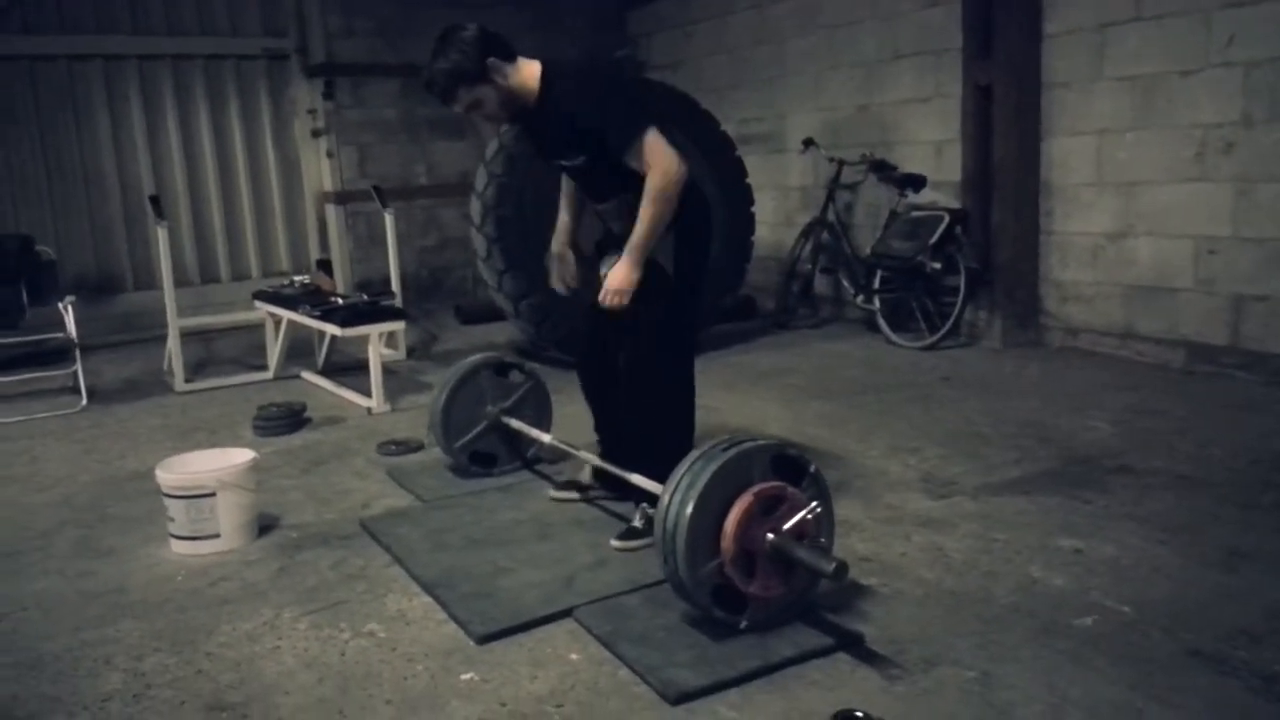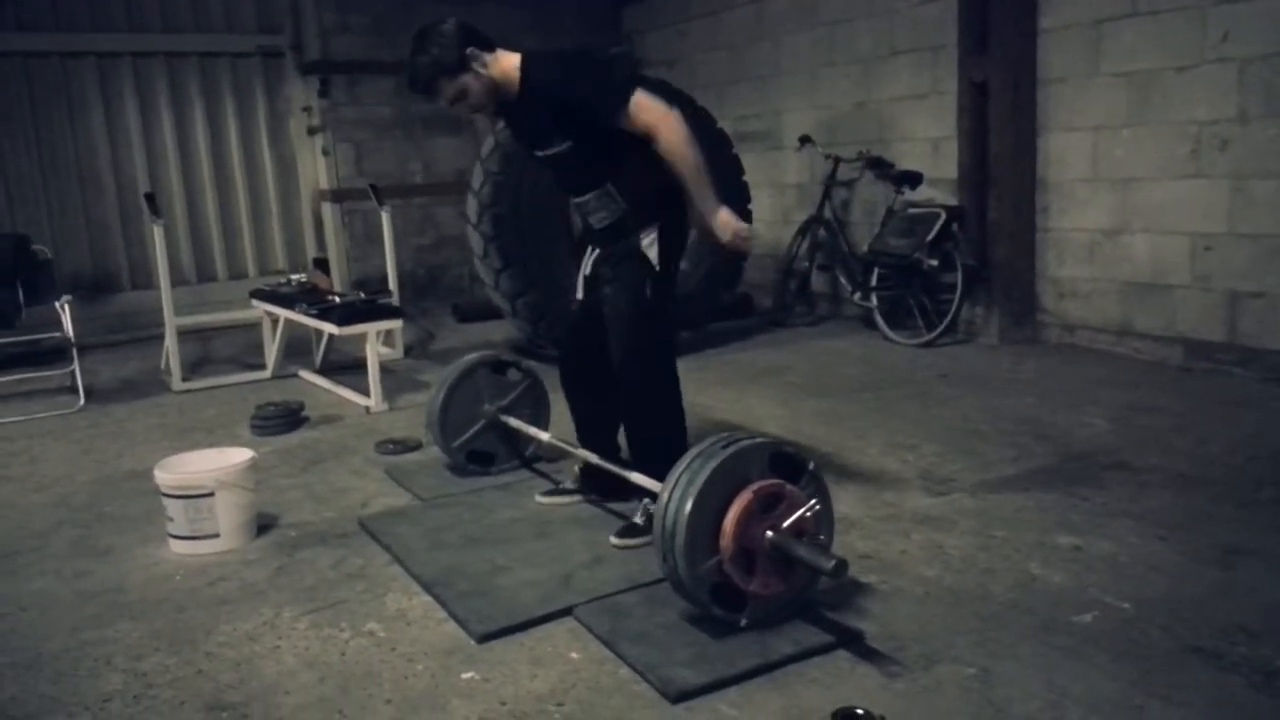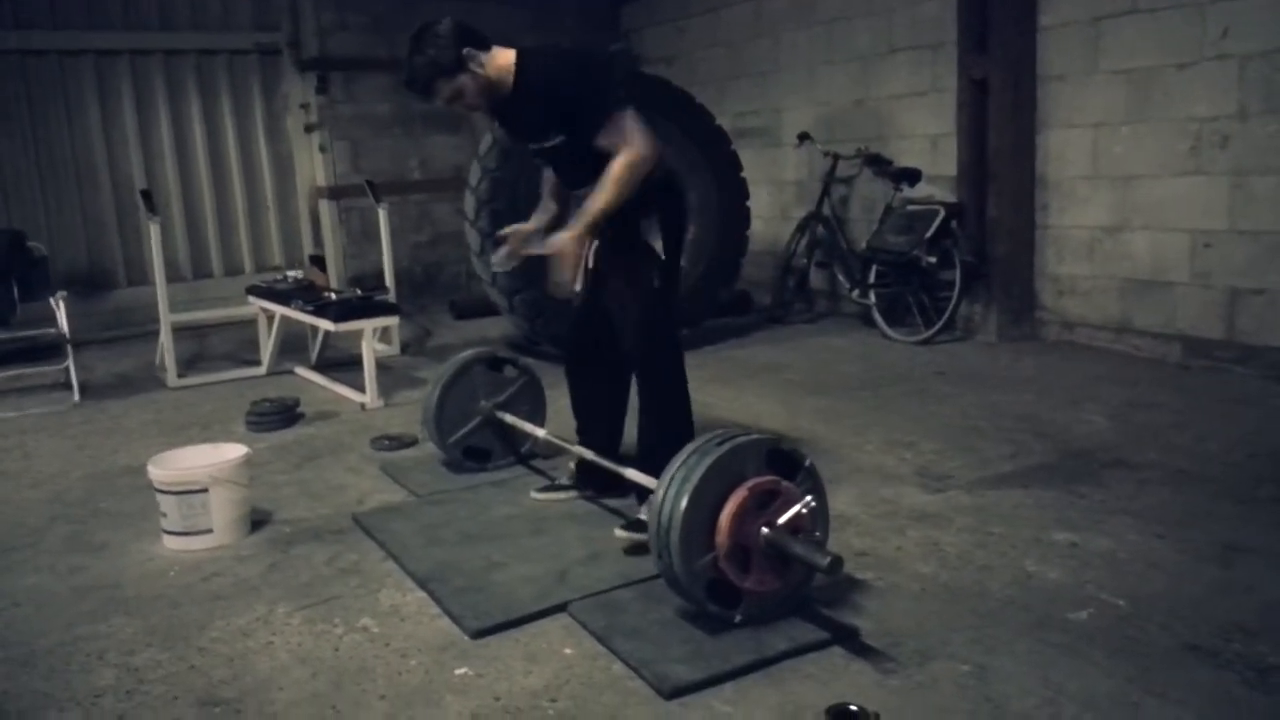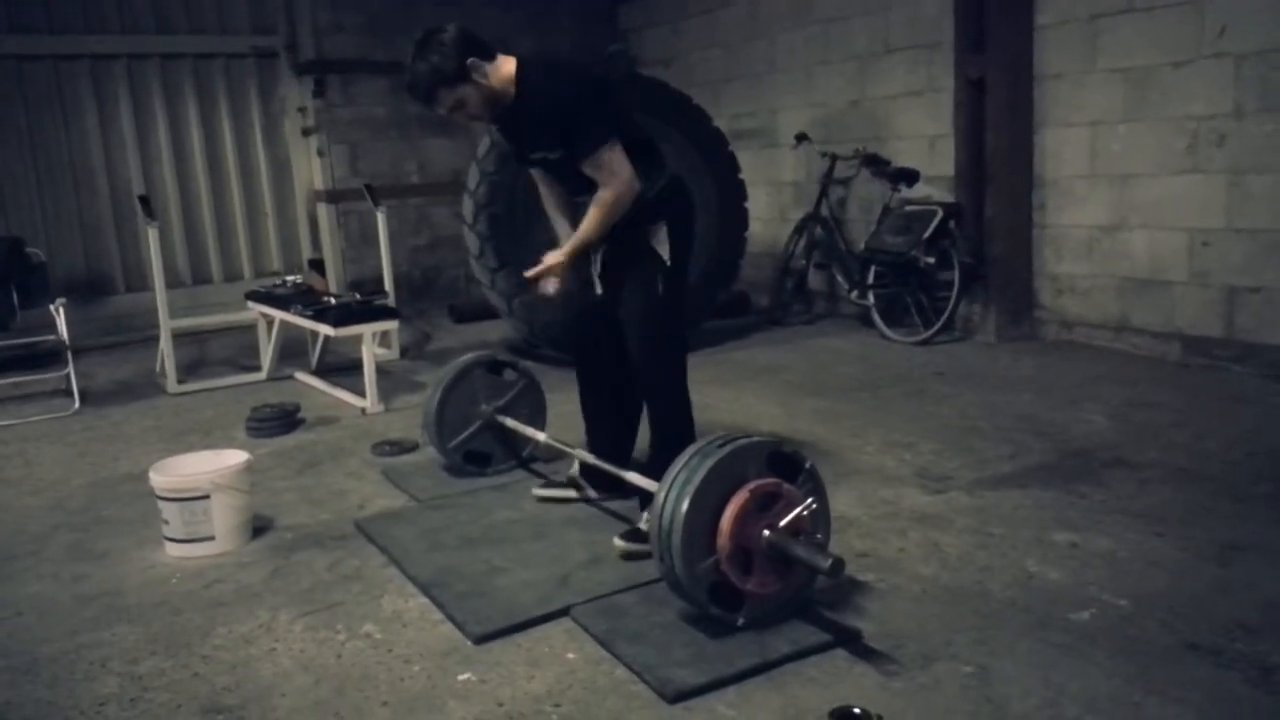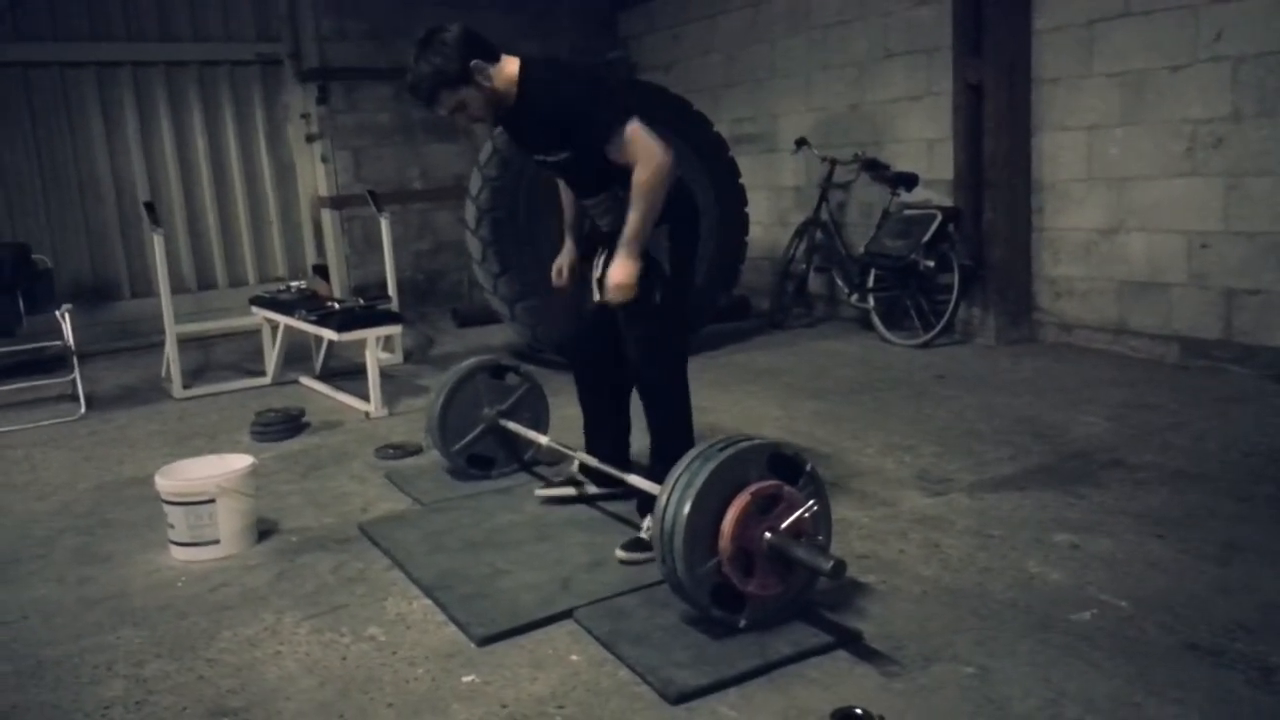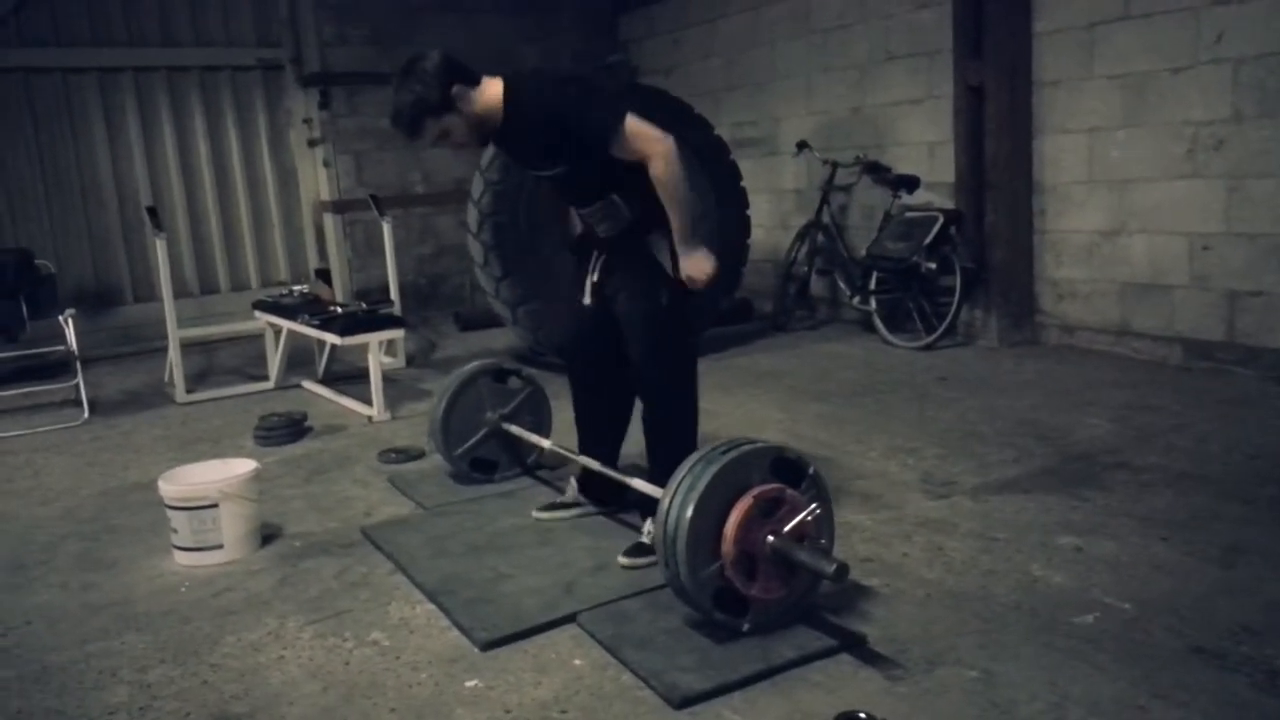
dt=0.2s
person 1, frame 1
left shoulder: (581, 92)
right shoulder: (530, 112)
left elbow: (667, 169)
left wrist: (633, 263)
right wrist: (560, 240)
left hip: (665, 233)
right hip: (621, 231)
left knee: (650, 363)
right knee: (597, 354)
left ankle: (663, 499)
right ankle: (616, 468)
person 1, frame 2
left shoulder: (563, 77)
right shoulder: (514, 108)
left elbow: (662, 123)
left wrist: (711, 210)
left hip: (643, 229)
right hip: (603, 234)
left knee: (637, 358)
right knee: (581, 358)
right ankle: (600, 474)
person 1, frame 3
left shoulder: (558, 75)
right shoulder: (506, 103)
left elbow: (638, 149)
left wrist: (579, 231)
right wrist: (537, 224)
left hip: (644, 215)
right hip: (599, 221)
left knee: (647, 347)
right knee: (586, 346)
right ankle: (597, 470)
person 1, frame 4
left shoulder: (558, 91)
right shoulder: (508, 111)
left elbow: (621, 183)
left wrist: (568, 254)
right wrist: (565, 244)
left hip: (653, 217)
right hip: (607, 222)
left knee: (653, 355)
right knee: (593, 347)
right ankle: (604, 471)
person 1, frame 5
left shoulder: (560, 88)
right shoulder: (515, 110)
left elbow: (654, 159)
left wrist: (629, 255)
right wrist: (571, 244)
left hip: (650, 231)
right hip: (609, 229)
left knee: (653, 362)
right knee: (591, 350)
right ankle: (605, 467)
person 1, frame 6
left shoulder: (547, 100)
right shoulder: (503, 123)
left elbow: (659, 148)
left wrist: (689, 246)
right wrist: (585, 253)
left hip: (650, 234)
right hip: (606, 242)
left knee: (656, 368)
right knee: (586, 355)
right ankle: (598, 487)
